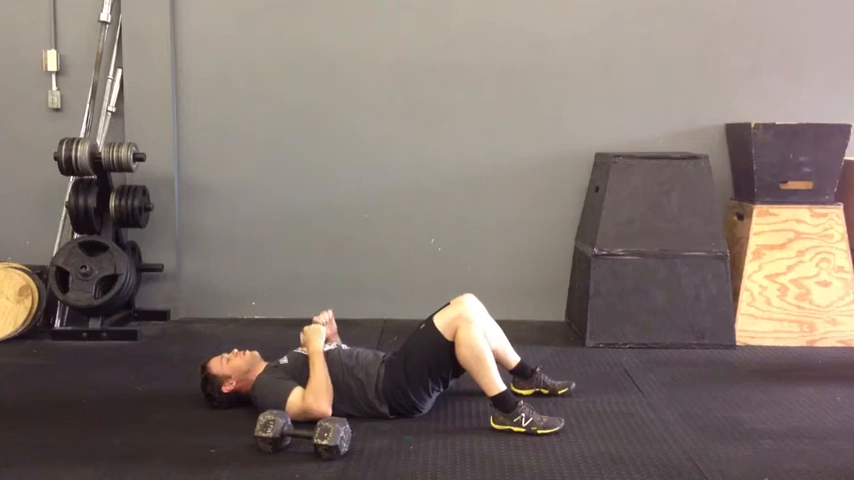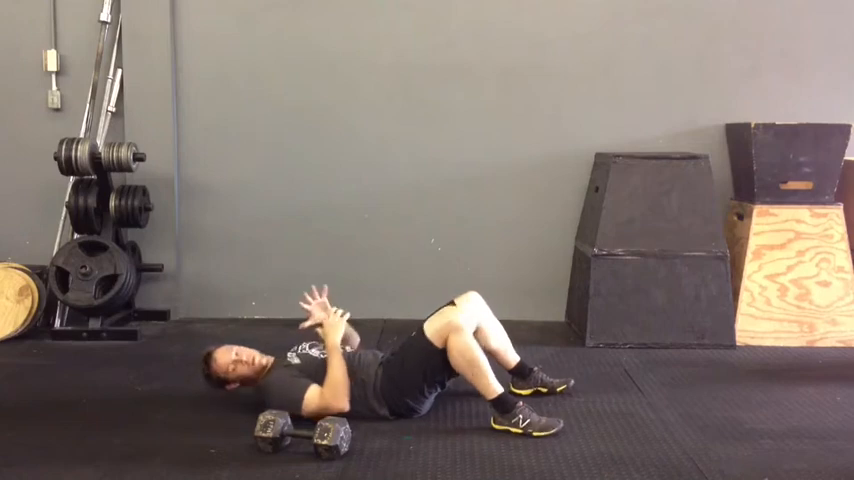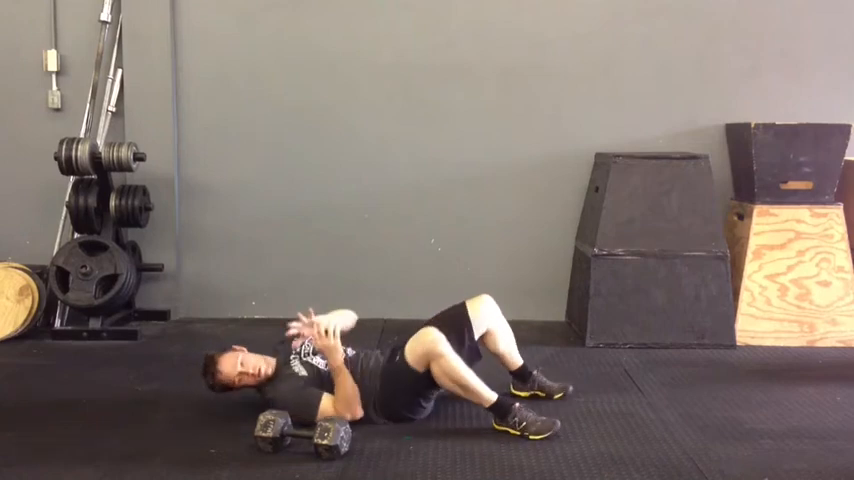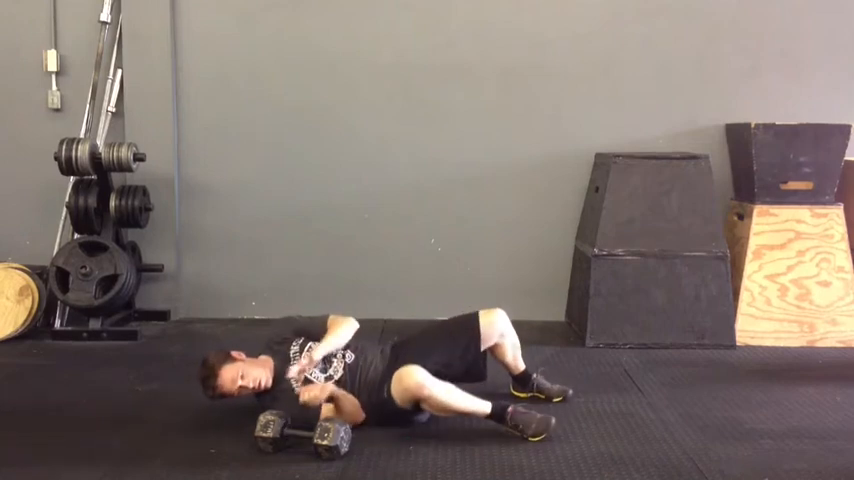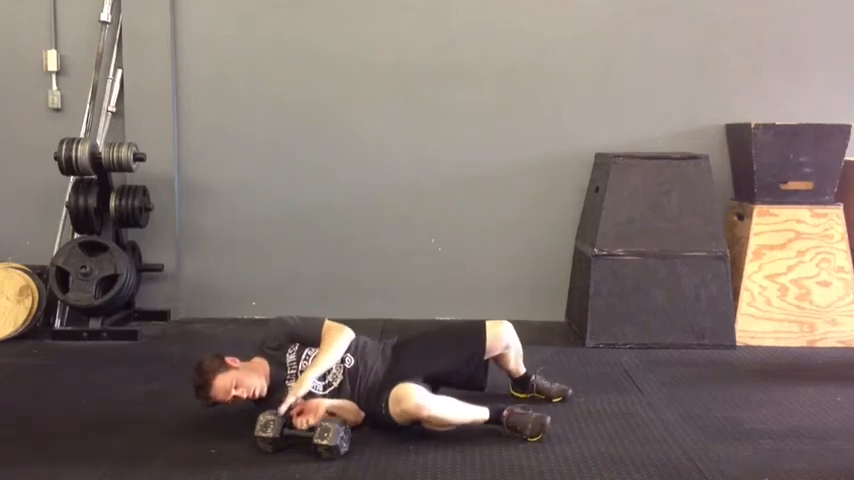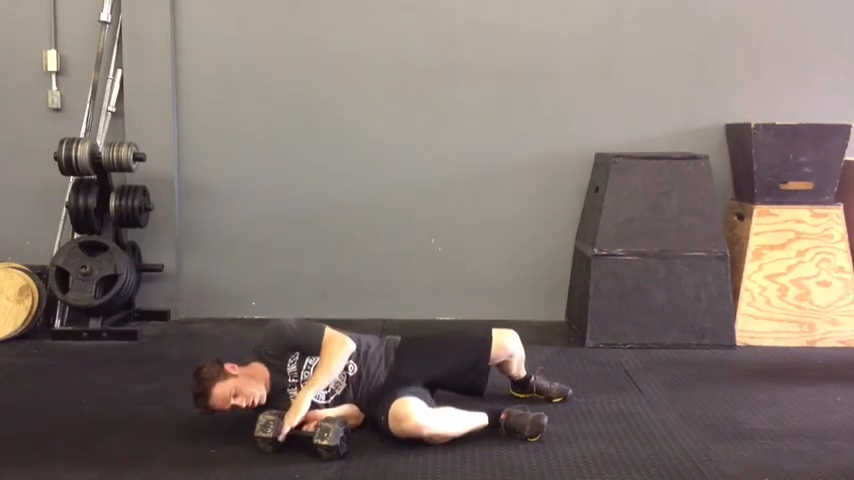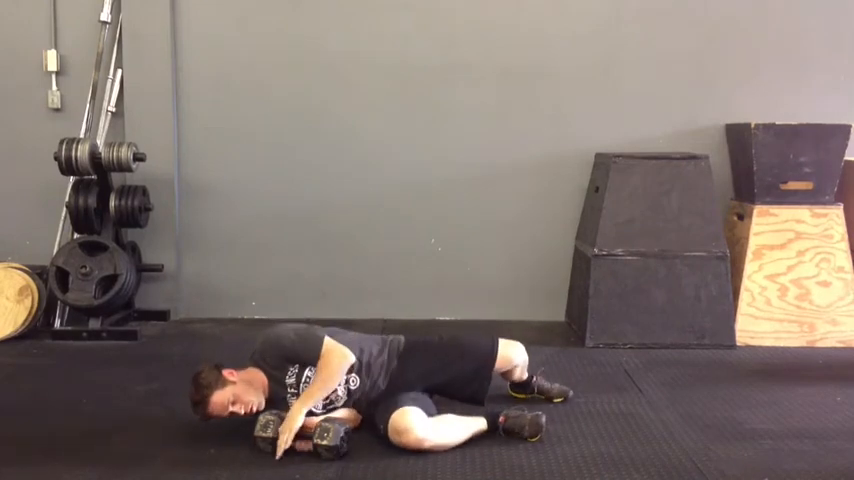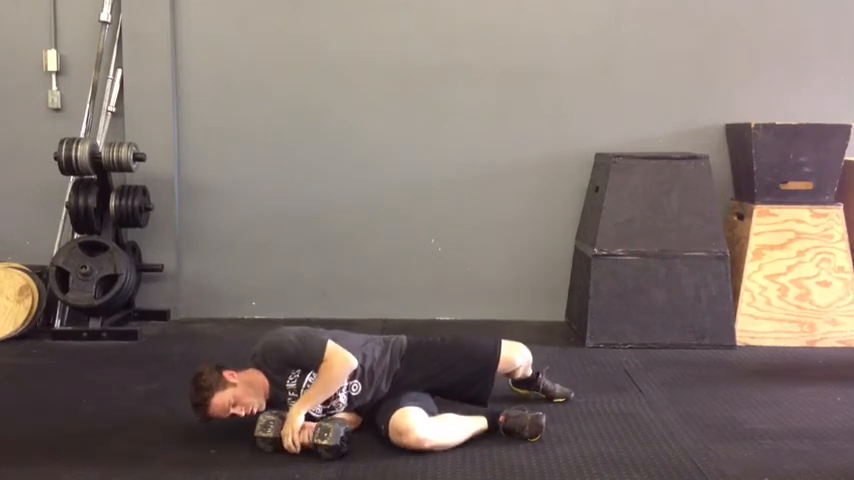
dt=0.3s
person 1, frame 1
left shoulder: (280, 369)
right shoulder: (266, 388)
right elbow: (320, 408)
left wrist: (329, 334)
right wrist: (315, 346)
left hip: (392, 367)
right hip: (398, 391)
left knee: (467, 302)
right knee: (463, 316)
left ankle: (526, 377)
right ankle: (508, 410)
person 1, frame 2
left shoulder: (288, 362)
right shoulder: (274, 386)
left elbow: (353, 346)
right elbow: (338, 404)
left wrist: (331, 322)
right wrist: (331, 341)
left hip: (391, 366)
right hip: (397, 393)
left knee: (471, 302)
right knee: (454, 322)
left ankle: (525, 376)
right ankle: (507, 411)
person 1, frame 3
left shoulder: (290, 343)
right shoulder: (281, 392)
left elbow: (350, 316)
right elbow: (352, 412)
left wrist: (322, 322)
right wrist: (334, 360)
left hip: (393, 359)
right hip: (395, 397)
left knee: (484, 305)
right knee: (430, 339)
left ankle: (525, 379)
right ankle: (506, 412)
person 1, frame 4
left shoulder: (284, 339)
right shoulder: (278, 401)
left elbow: (349, 324)
right elbow: (355, 416)
left wrist: (317, 352)
right wrist: (331, 392)
left hip: (394, 356)
right hip: (388, 402)
left knee: (495, 321)
right knee: (415, 380)
left ankle: (524, 382)
right ankle: (503, 414)
person 1, frame 5
left shoulder: (277, 334)
right shoulder: (274, 405)
left elbow: (341, 333)
right elbow: (355, 415)
left wrist: (306, 379)
right wrist: (323, 407)
left hip: (397, 354)
right hip: (381, 397)
left knee: (503, 332)
right knee: (413, 402)
left ankle: (523, 383)
right ankle: (500, 416)
person 1, frame 6
left shoulder: (275, 339)
right shoulder: (275, 408)
left elbow: (342, 344)
right elbow: (356, 415)
left wrist: (305, 397)
right wrist: (323, 416)
left hip: (400, 355)
right hip: (383, 399)
left knee: (507, 343)
right knee: (411, 420)
left ankle: (524, 384)
right ankle: (498, 419)
person 1, frame 7
left shoulder: (273, 344)
right shoulder: (273, 406)
left elbow: (340, 356)
right elbow: (353, 414)
left wrist: (299, 410)
right wrist: (315, 423)
left hip: (401, 358)
right hip: (382, 399)
left knee: (514, 354)
right knee: (411, 433)
left ankle: (524, 385)
right ankle: (496, 421)
person 1, frame 8
left shoulder: (275, 348)
right shoulder: (274, 406)
left elbow: (344, 361)
right elbow: (352, 416)
left wrist: (300, 410)
right wrist: (312, 428)
left hip: (404, 359)
right hip: (384, 401)
left knee: (517, 356)
right knee: (411, 433)
left ankle: (529, 383)
right ankle: (494, 421)
